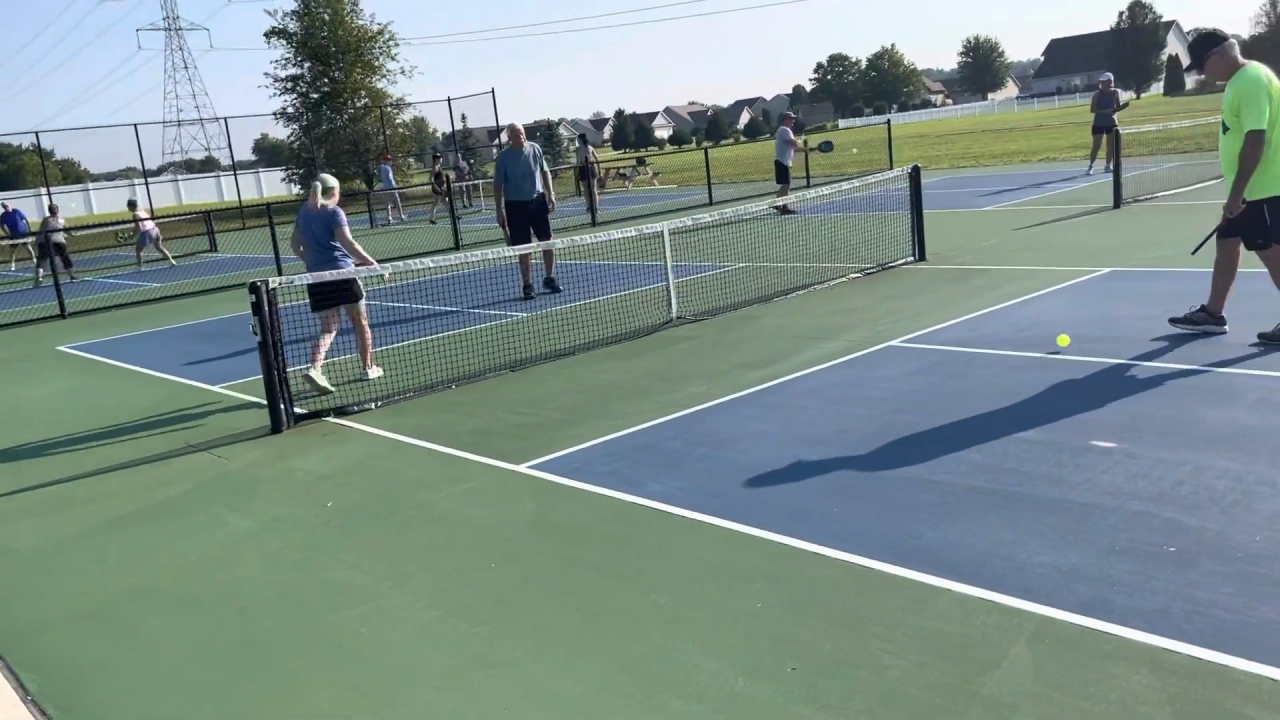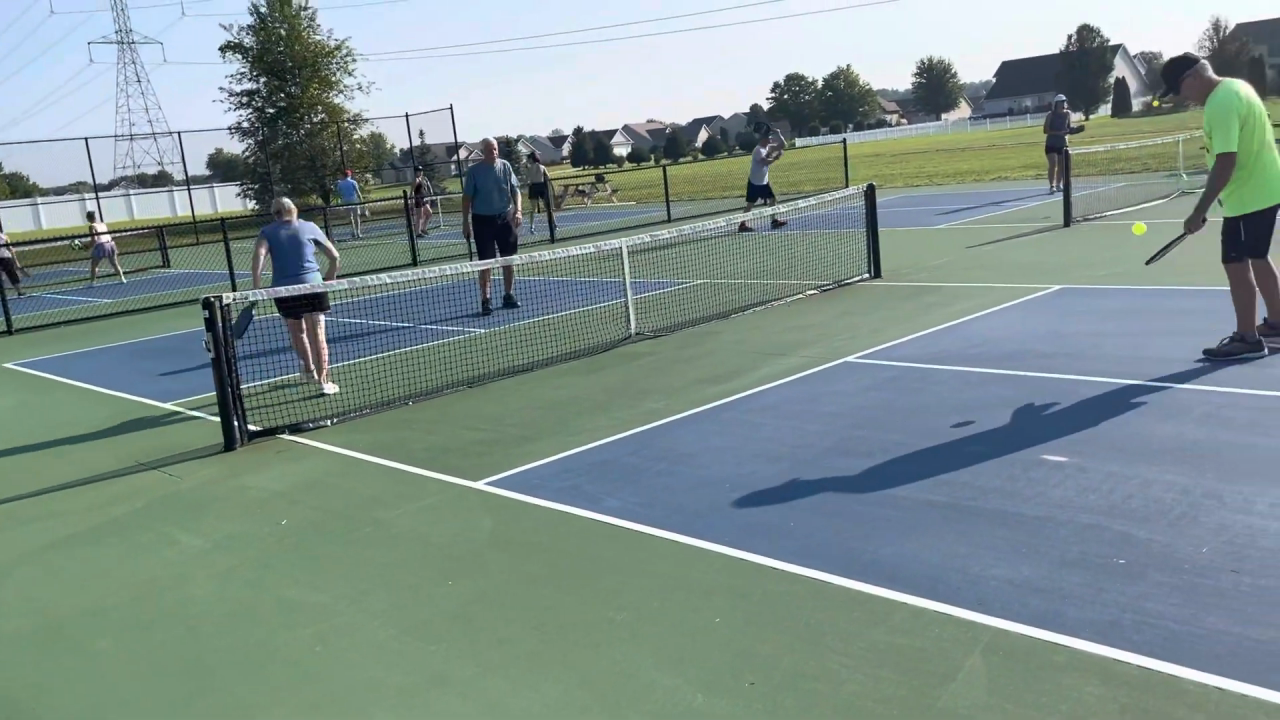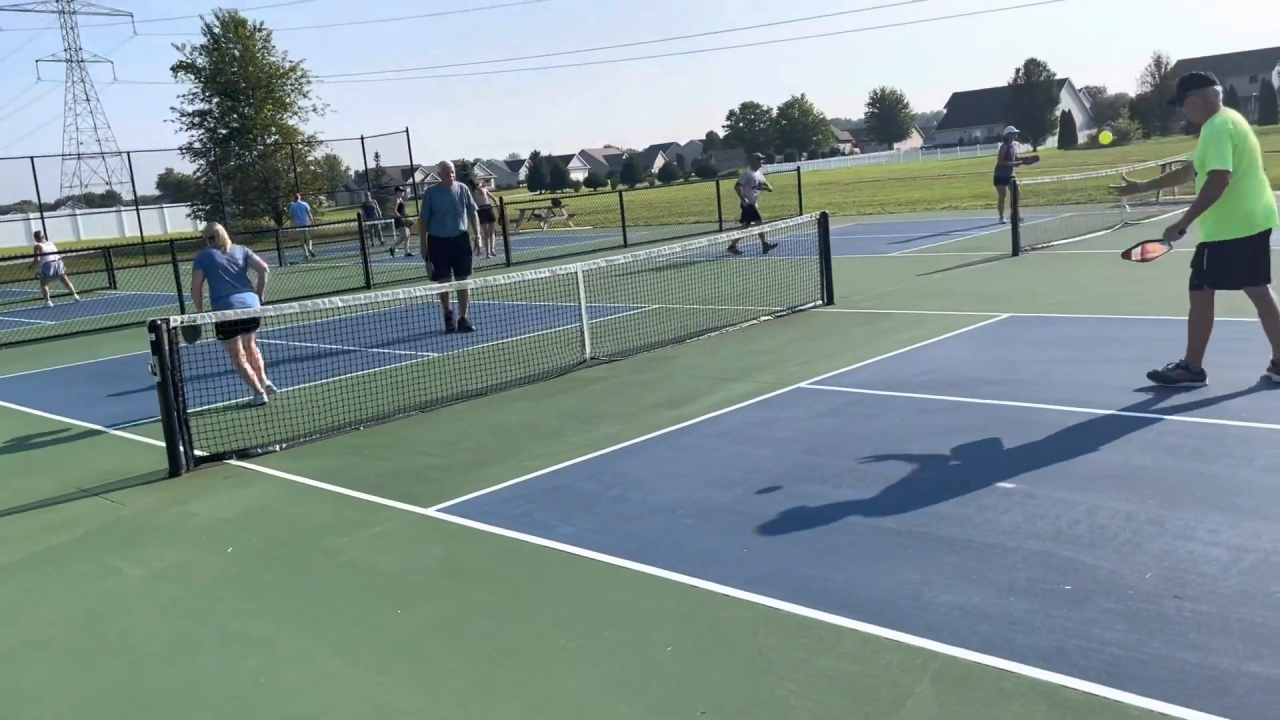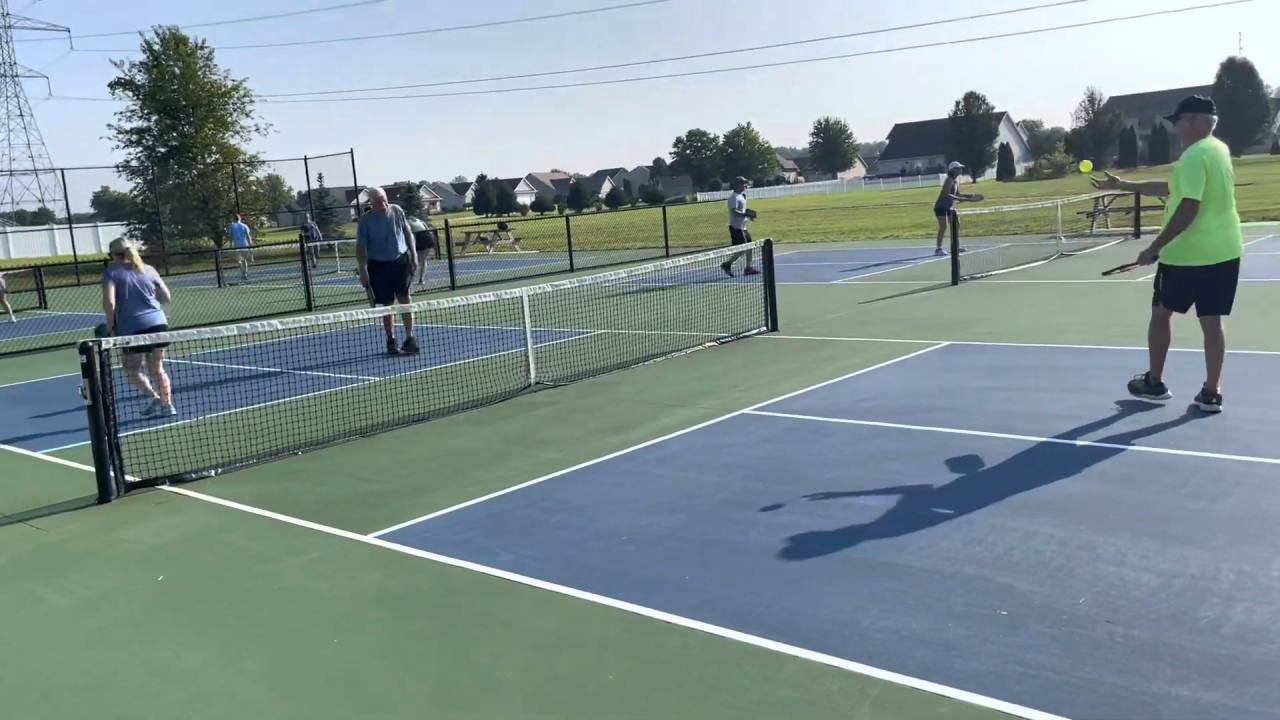
dt=0.4s
person 1, frame 1
left shoulder: (1251, 82)
right shoulder: (1241, 80)
left wrist: (1236, 192)
right wrist: (1236, 189)
right hip: (1246, 187)
right knee: (1227, 244)
right ankle: (1213, 313)
person 1, frame 2
left shoulder: (1221, 105)
right shoulder: (1234, 88)
left elbow: (1225, 162)
left wrist: (1199, 211)
left hip: (1248, 195)
left knee: (1236, 263)
left ankle: (1248, 338)
person 1, frame 3
left shoulder: (1218, 128)
right shoulder: (1226, 123)
left elbow: (1218, 180)
right elbow: (1190, 170)
left wrist: (1183, 222)
right wrist: (1143, 187)
left hip: (1229, 227)
right hip: (1253, 221)
left knee: (1200, 293)
left ankle: (1192, 367)
person 1, frame 4
left shoulder: (1194, 156)
right shoulder: (1215, 150)
left elbow: (1188, 208)
right elbow: (1168, 188)
left wrist: (1154, 247)
right wrist: (1120, 184)
left hip: (1186, 253)
right hip: (1223, 252)
left knee: (1161, 313)
right knee: (1212, 321)
left ankle: (1154, 382)
right ankle: (1211, 392)
person 2, frame 1
left shoulder: (304, 212)
right shoulder: (333, 212)
left elbow: (295, 244)
right elbow: (347, 242)
right wrist: (373, 265)
right hip: (342, 273)
left knee: (328, 328)
right knee: (360, 322)
left ankle: (314, 370)
right ankle: (368, 368)
person 2, frame 2
left shoulder: (268, 231)
right shoulder: (309, 227)
left elbow: (259, 256)
right elbow: (334, 256)
left wrist: (256, 287)
right wrist: (330, 276)
left hip: (283, 289)
right hip: (311, 284)
left knee: (297, 332)
right knee: (317, 335)
left ankle: (310, 371)
right ankle: (323, 382)
person 2, frame 3
left shoulder: (202, 256)
right shoulder: (241, 250)
left elbow: (196, 288)
right elbow: (263, 268)
left wrist: (200, 314)
right wrist: (258, 295)
left hip: (224, 309)
right hip: (250, 305)
left knee: (238, 357)
right knee: (250, 346)
left ankle: (259, 393)
right ankle: (263, 383)
person 2, frame 4
left shoulder: (111, 272)
right shoulder: (148, 270)
left elbow: (109, 301)
right elbow: (166, 298)
left wrist: (110, 324)
left hip: (132, 328)
right hip: (158, 323)
left knee: (131, 368)
right knee: (157, 368)
left ankle: (154, 397)
right ankle: (167, 405)
person 3, frame 1
left shoulder: (535, 149)
right shoulder: (503, 157)
left elbow: (545, 172)
right elbow: (498, 185)
left wrist: (550, 194)
right wrist: (499, 211)
left hip: (538, 201)
right hip: (516, 206)
left knee: (547, 241)
left ankle: (549, 278)
right ankle: (527, 285)
person 3, frame 2
left shoulder: (505, 166)
right shoulder: (474, 171)
left elbow: (515, 189)
right elbow: (467, 197)
left wrist: (518, 210)
right wrist: (466, 222)
left hip: (505, 217)
right hip: (482, 220)
left knee: (508, 259)
right knee: (486, 262)
left ankle: (508, 295)
right ankle: (485, 300)
person 3, frame 3
left shoulder: (462, 189)
right shoulder: (431, 193)
left elbow: (473, 213)
right elbow: (424, 219)
right wrist: (423, 243)
left hip: (460, 239)
right hip: (438, 241)
left knee: (462, 281)
right knee: (443, 282)
left ankle: (463, 319)
right ankle: (448, 315)
person 3, frame 4
left shoulder: (397, 211)
right shoulder: (366, 220)
left elbow: (407, 233)
right elbow: (361, 247)
left wrist: (413, 255)
right wrist: (362, 270)
left hip: (400, 260)
right hip: (378, 265)
left knee: (405, 300)
right knee: (387, 304)
left ankle: (409, 339)
right ankle: (391, 340)
